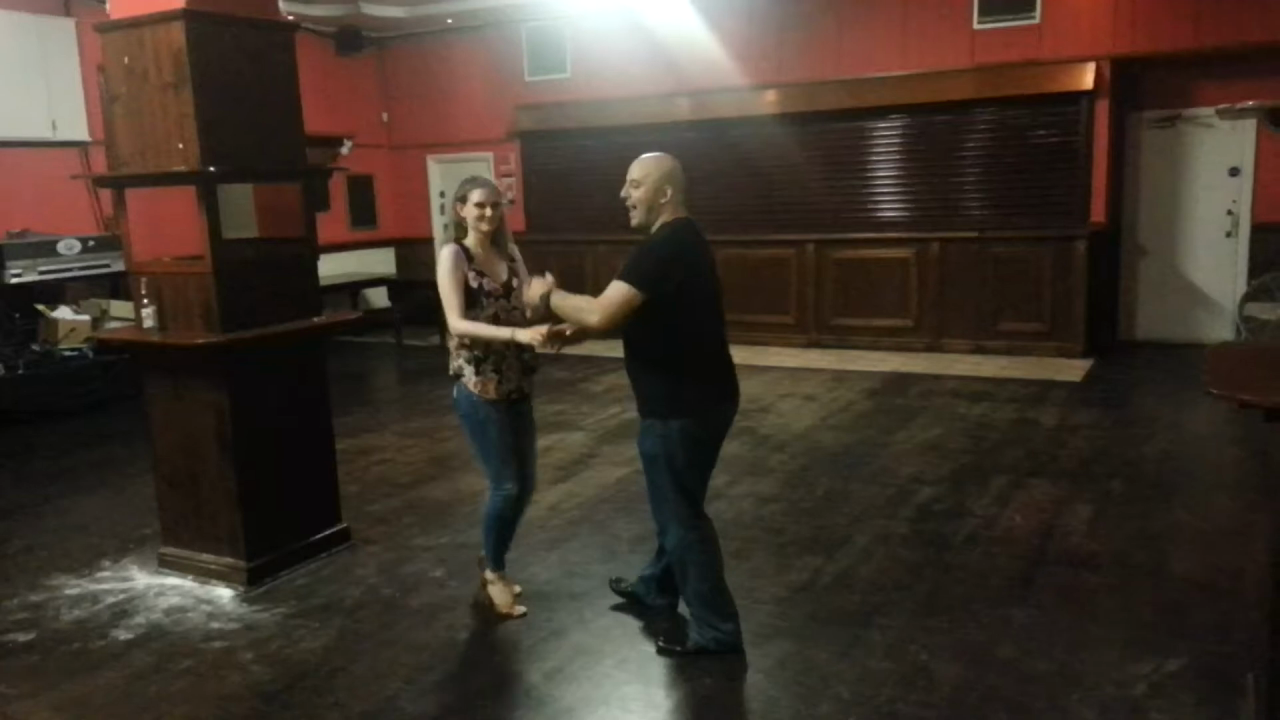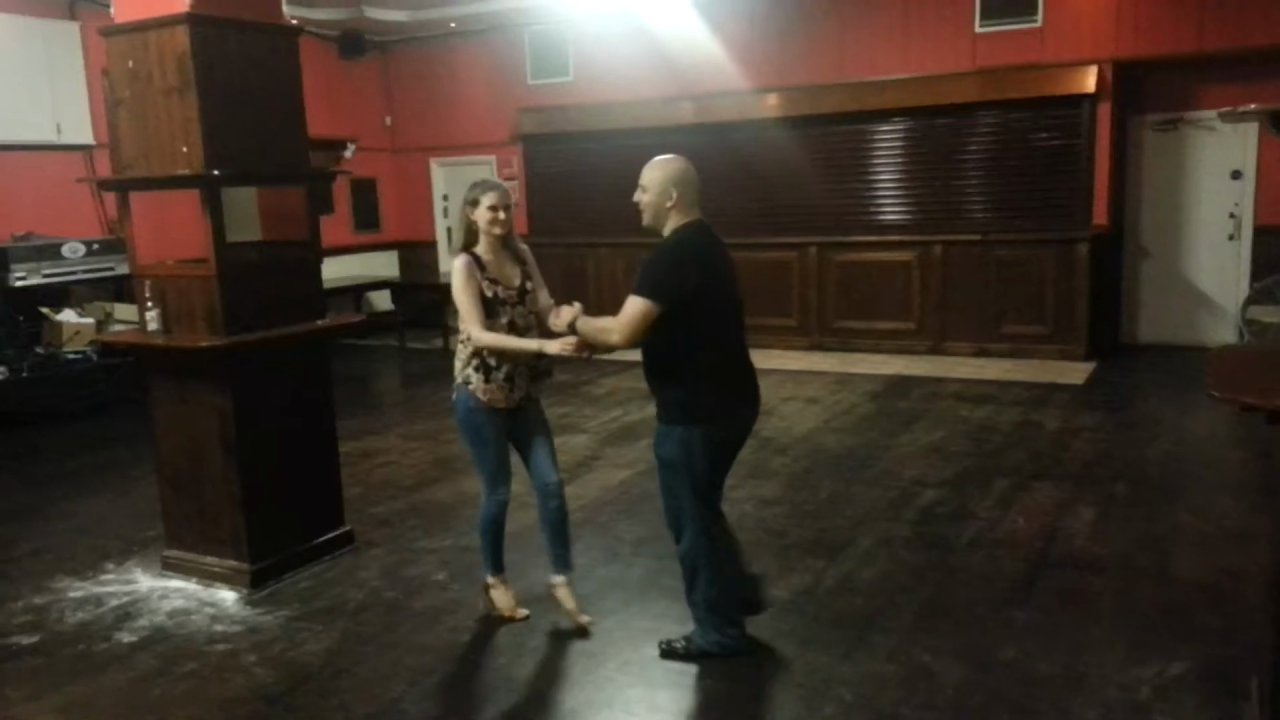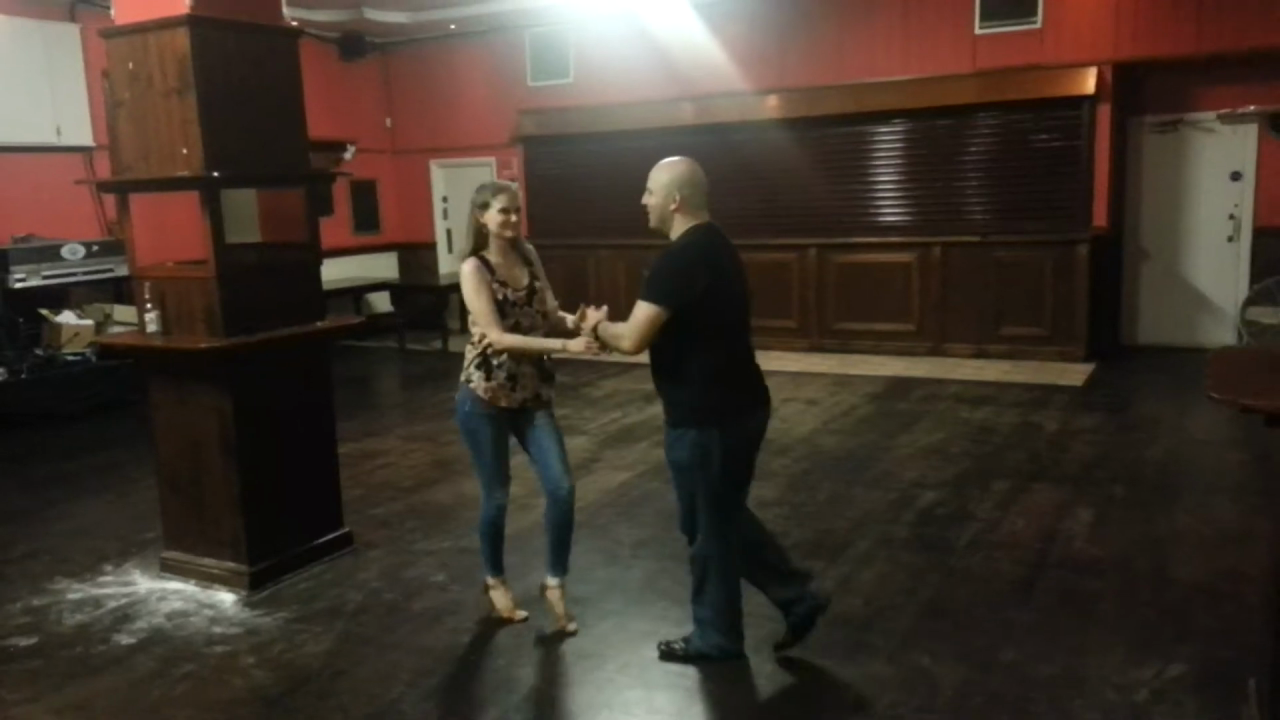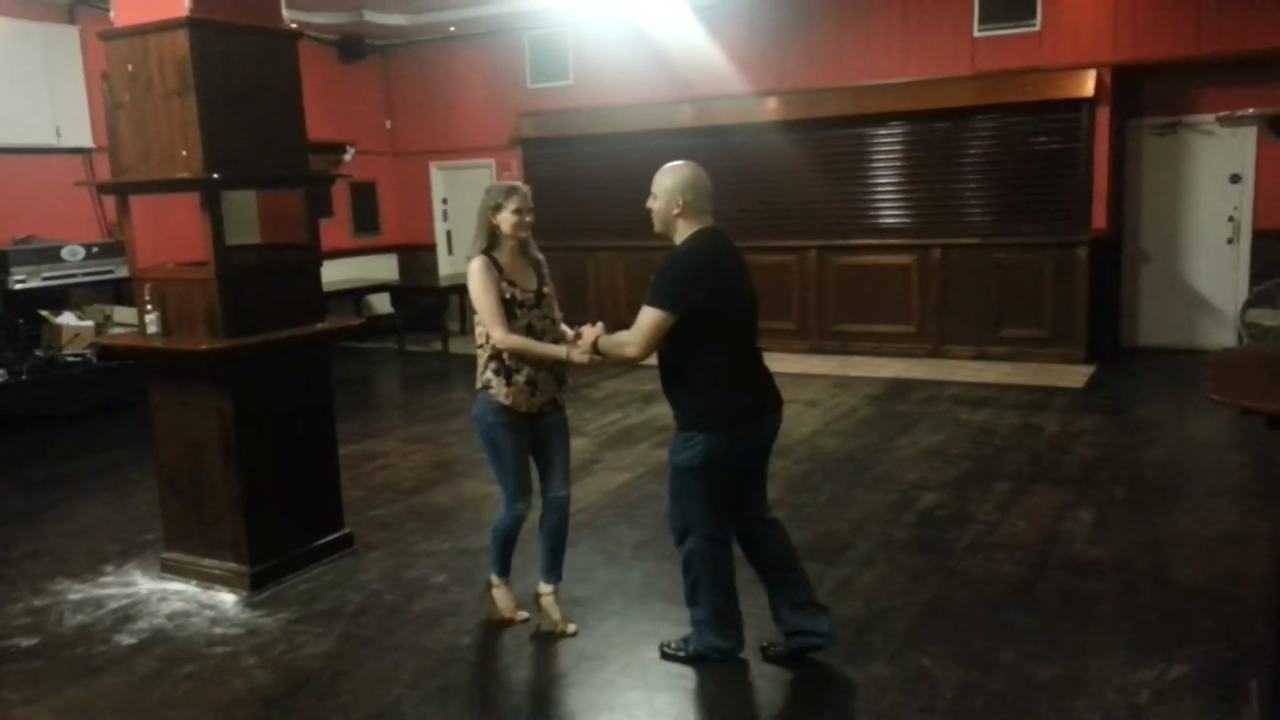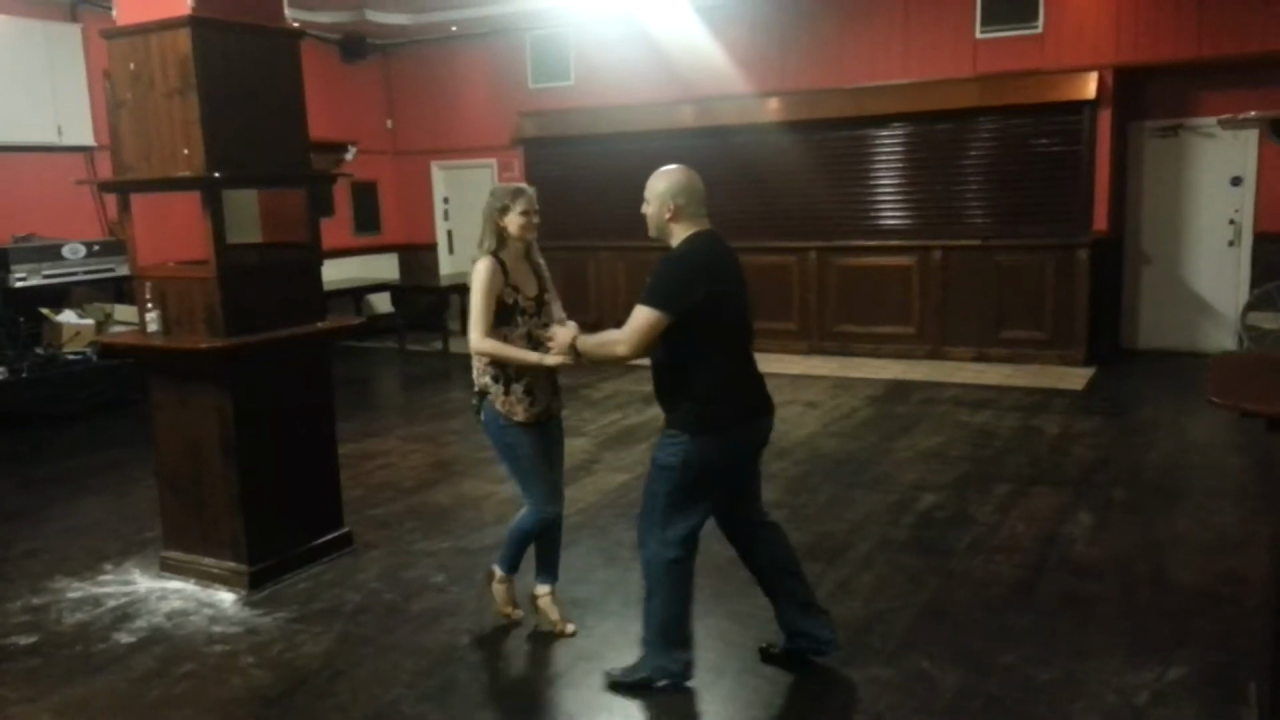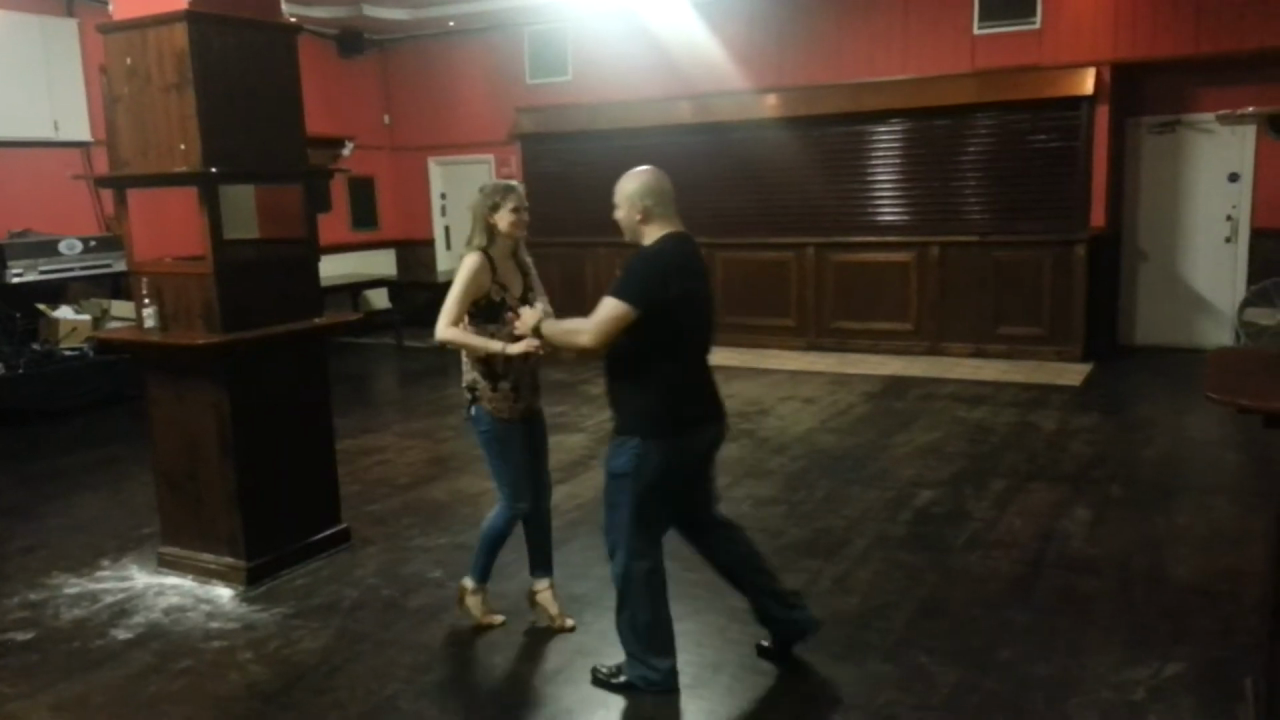
dt=0.2s
person 1, frame 1
left shoulder: (664, 249)
right shoulder: (681, 243)
left elbow: (601, 314)
right elbow: (630, 312)
left wrist: (550, 293)
right wrist: (577, 330)
left hip: (682, 406)
right hip: (698, 397)
left knee: (681, 513)
right knee: (675, 502)
left ankle: (715, 629)
right ankle: (658, 586)
person 1, frame 2
left shoulder: (675, 255)
right shoulder: (701, 245)
left elbow: (624, 333)
left wrist: (575, 323)
right wrist: (595, 332)
left hip: (698, 412)
right hip: (724, 402)
left knee: (693, 518)
right knee: (697, 509)
left ankle: (718, 633)
right ankle: (739, 591)
person 1, frame 3
left shoulder: (680, 259)
right shoulder: (714, 247)
left elbow: (634, 339)
left wrist: (598, 327)
right wrist: (611, 329)
left hip: (706, 417)
right hip: (739, 405)
left knee: (706, 526)
right knee: (724, 514)
left ankle: (717, 637)
right ankle: (796, 597)
person 1, frame 4
left shoulder: (685, 264)
right shoulder: (721, 252)
left elbow: (638, 345)
left wrist: (596, 342)
right wrist: (611, 340)
left hip: (715, 423)
right hip: (752, 411)
left knee: (699, 530)
right knee: (754, 521)
left ankle: (714, 637)
right ankle: (806, 627)
person 1, frame 5
left shoulder: (681, 266)
right shoulder: (715, 255)
left elbow: (629, 343)
left wrist: (576, 343)
right wrist: (590, 341)
left hip: (704, 428)
right hip: (742, 417)
left knee: (664, 537)
right knee: (750, 525)
left ankle: (664, 659)
right ankle: (810, 633)
person 1, frame 6
left shoulder: (652, 265)
right shoulder: (684, 257)
left elbow: (593, 335)
left wrist: (540, 326)
right wrist: (556, 328)
left hip: (653, 432)
right hip: (695, 422)
left knee: (632, 548)
right knee: (705, 526)
left ankle: (649, 666)
right ankle: (787, 619)
person 2, frame 1
left shoulder: (510, 253)
right shoulder: (453, 256)
left elbow: (530, 311)
right elbow: (457, 324)
left wrist: (540, 305)
right wrist: (516, 333)
left hip: (516, 382)
right hip: (477, 386)
left knee: (525, 482)
right knee: (505, 484)
left ankle: (493, 560)
right ankle: (493, 574)
person 2, frame 2
left shoulder: (522, 255)
right shoulder: (465, 265)
left elbow: (545, 311)
right elbow: (478, 335)
right wrist: (544, 345)
left hip: (523, 391)
right hip: (480, 394)
left knee: (552, 484)
right knee: (498, 491)
left ankle: (561, 580)
right ankle: (495, 581)
person 2, frame 3
left shoulder: (528, 256)
right shoulder: (473, 269)
left elbow: (550, 315)
right elbow: (497, 338)
left wrist: (576, 324)
right wrist: (565, 346)
left hip: (532, 394)
right hip: (484, 397)
left knee: (560, 487)
right knee: (496, 495)
left ankle: (554, 583)
right ankle: (494, 582)
person 2, frame 4
left shoulder: (536, 261)
right shoulder: (482, 267)
left elbow: (551, 324)
right elbow: (502, 338)
left wrist: (575, 337)
right wrist: (567, 354)
left hip: (546, 398)
right hip: (501, 401)
left knee: (558, 496)
right knee: (518, 503)
left ankle: (547, 591)
right ankle: (498, 581)
person 2, frame 5
left shoulder: (537, 265)
right shoulder: (488, 267)
left elbow: (556, 322)
right elbow: (480, 342)
right wrist: (542, 357)
left hip: (543, 400)
right hip: (504, 405)
left knee: (553, 502)
right knee: (542, 505)
left ankle: (544, 592)
right ankle: (501, 573)
person 2, frame 6
left shoulder: (522, 262)
right shoulder: (477, 263)
left elbow: (544, 316)
right elbow: (444, 330)
right wrist: (505, 347)
left hip: (525, 394)
right hip: (491, 399)
left knee: (540, 496)
right knee: (516, 501)
left ankle: (541, 587)
right ankle: (472, 587)
